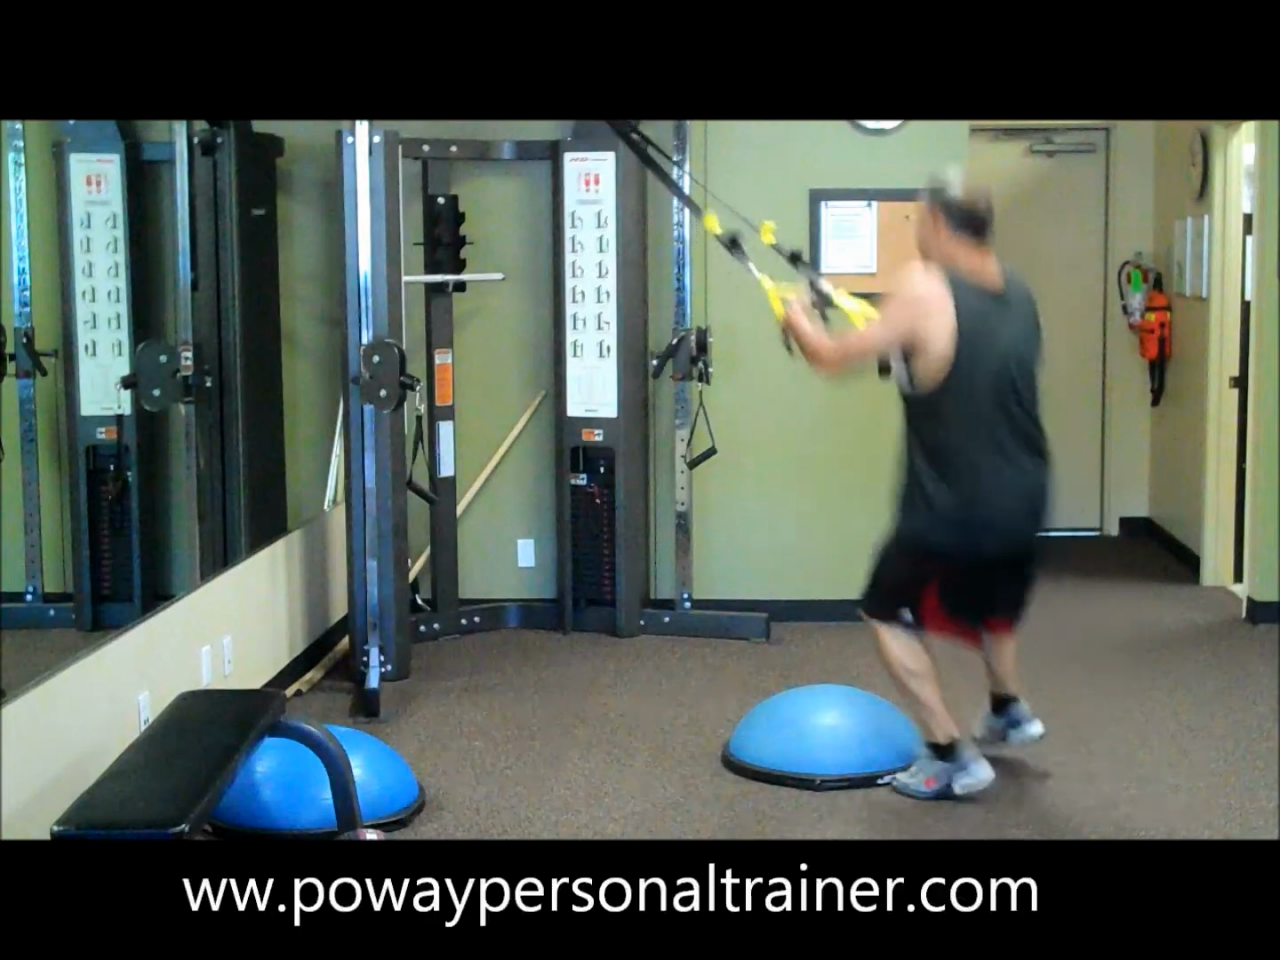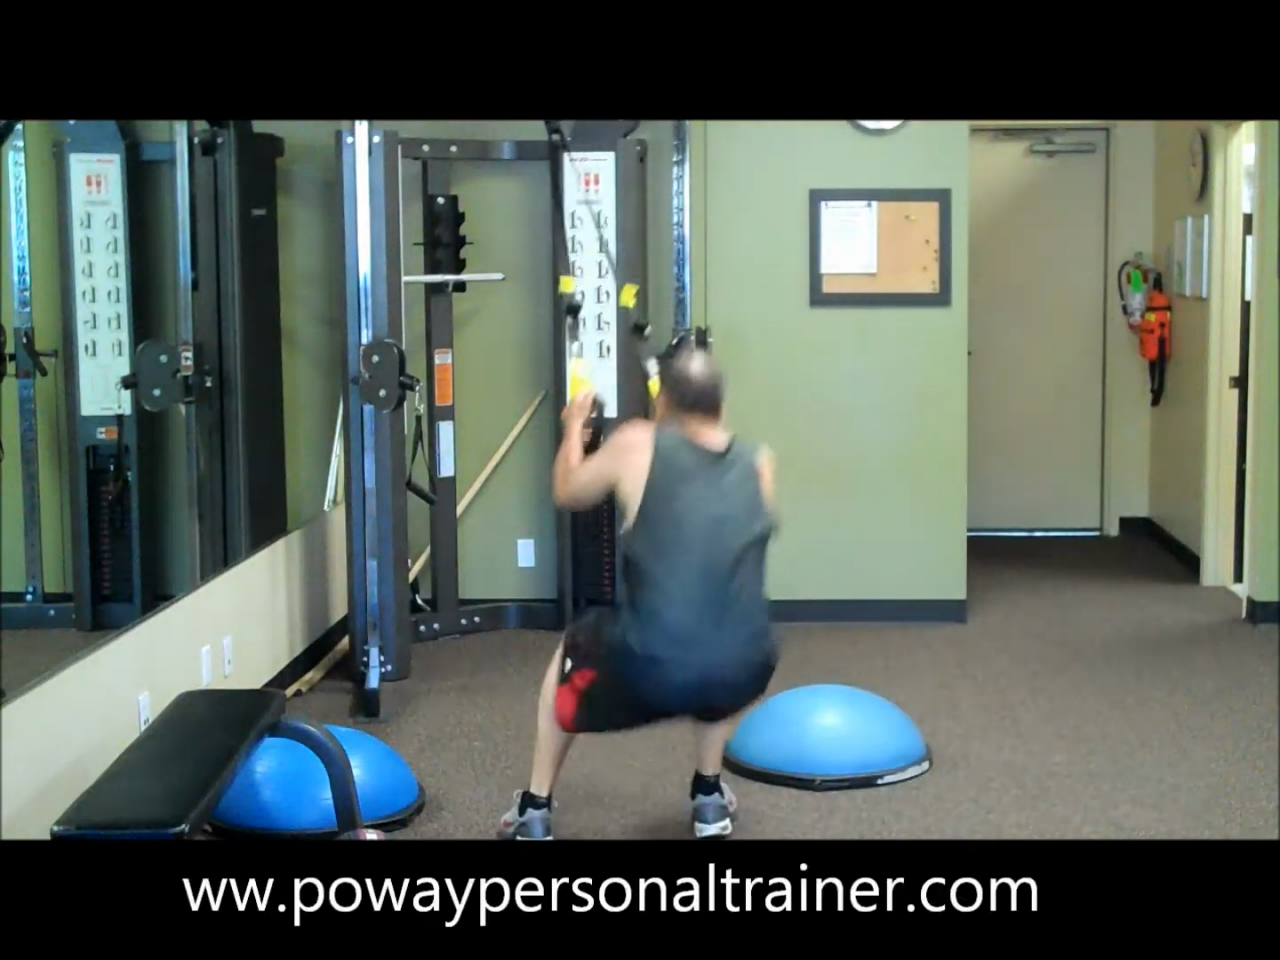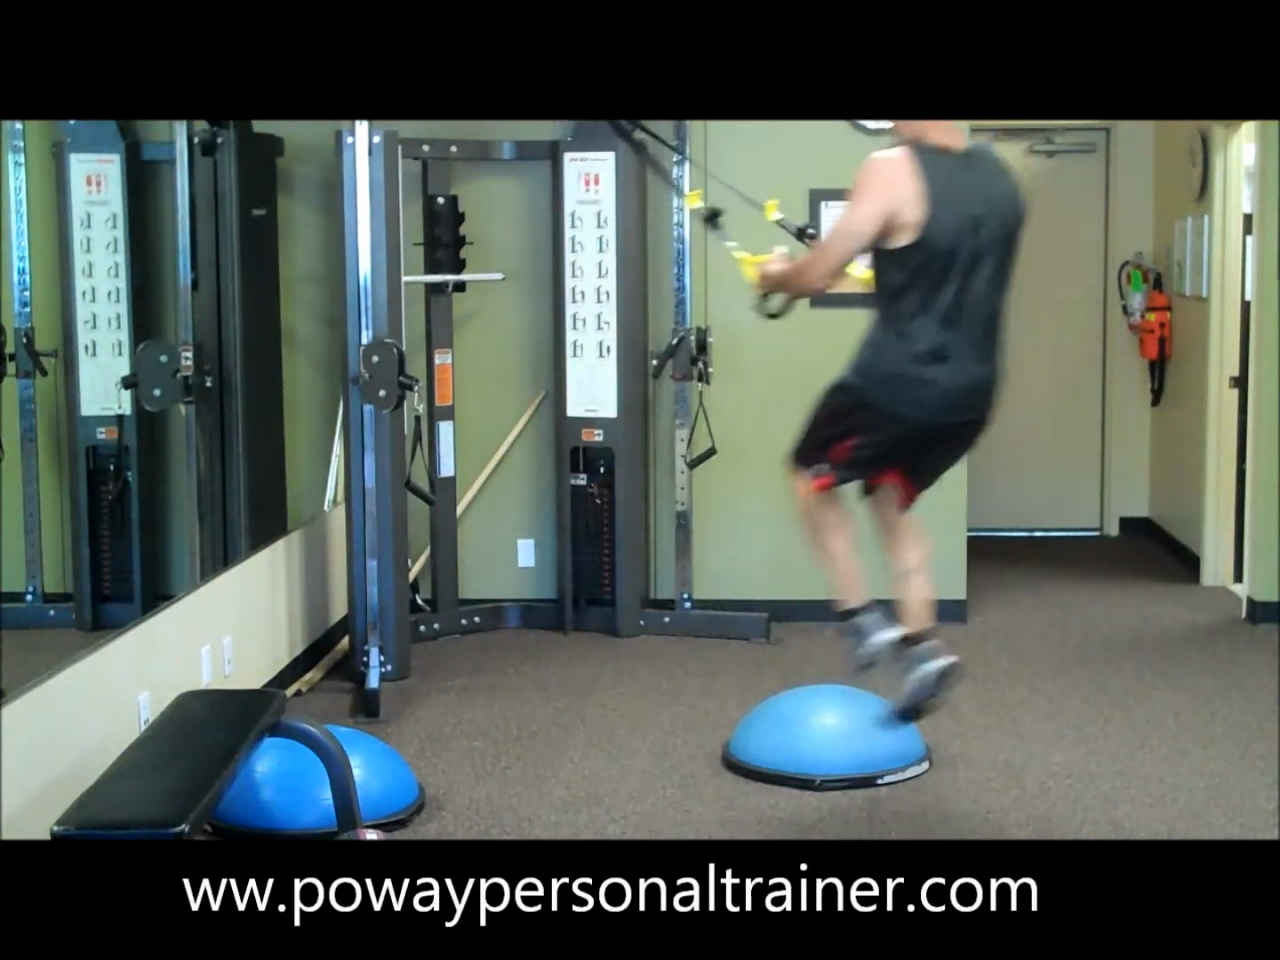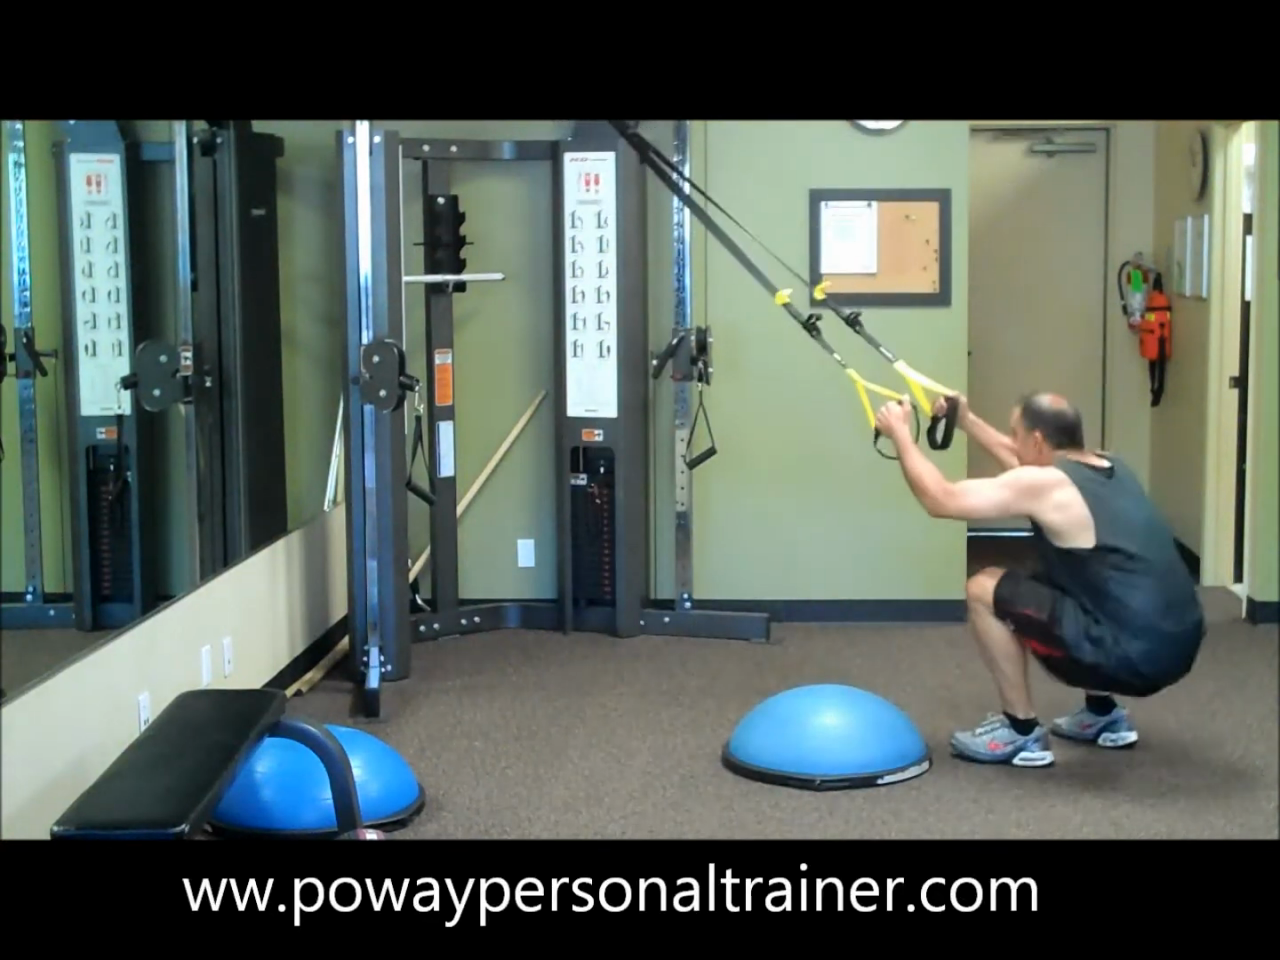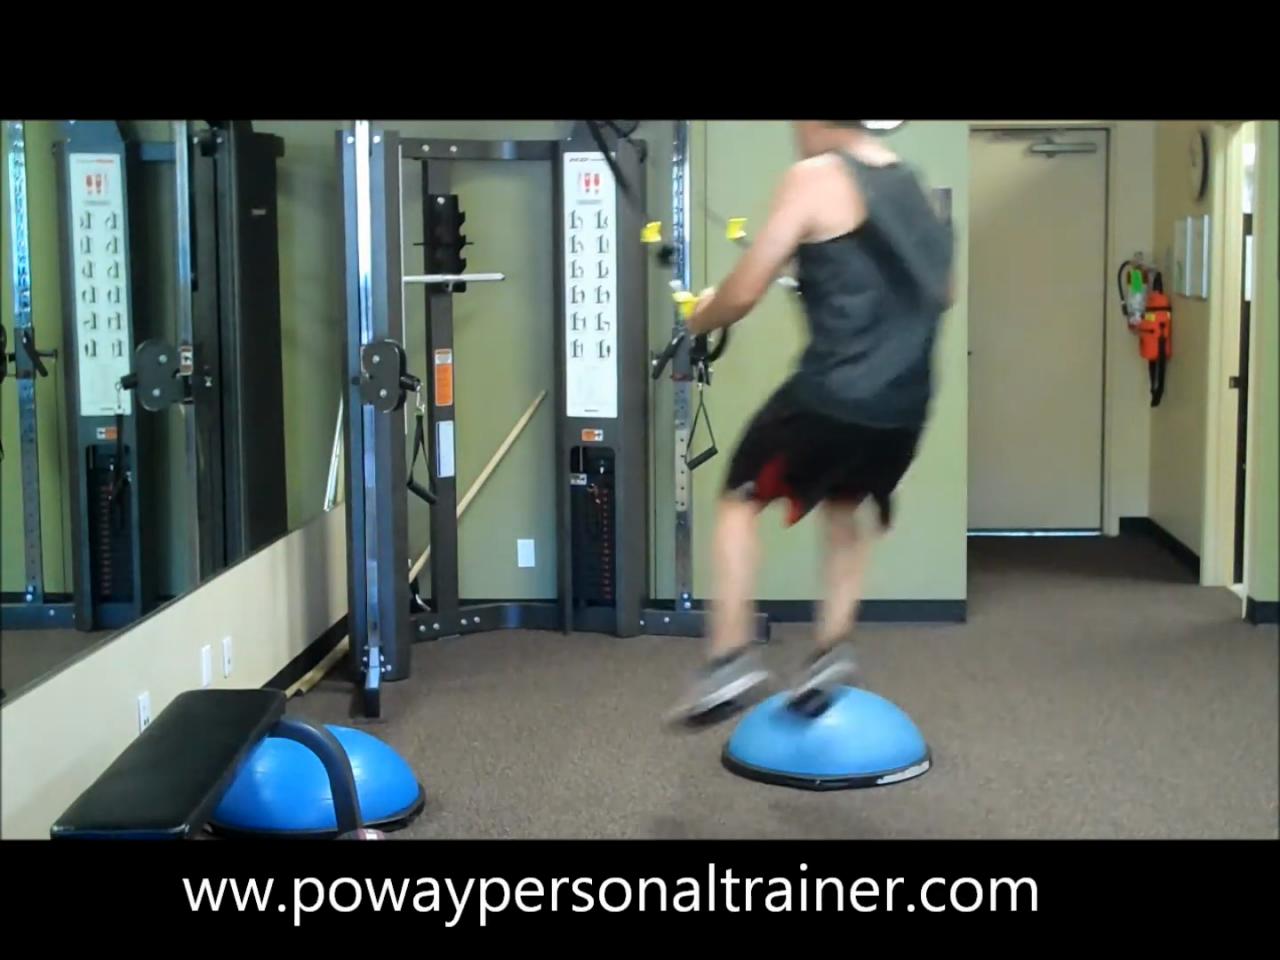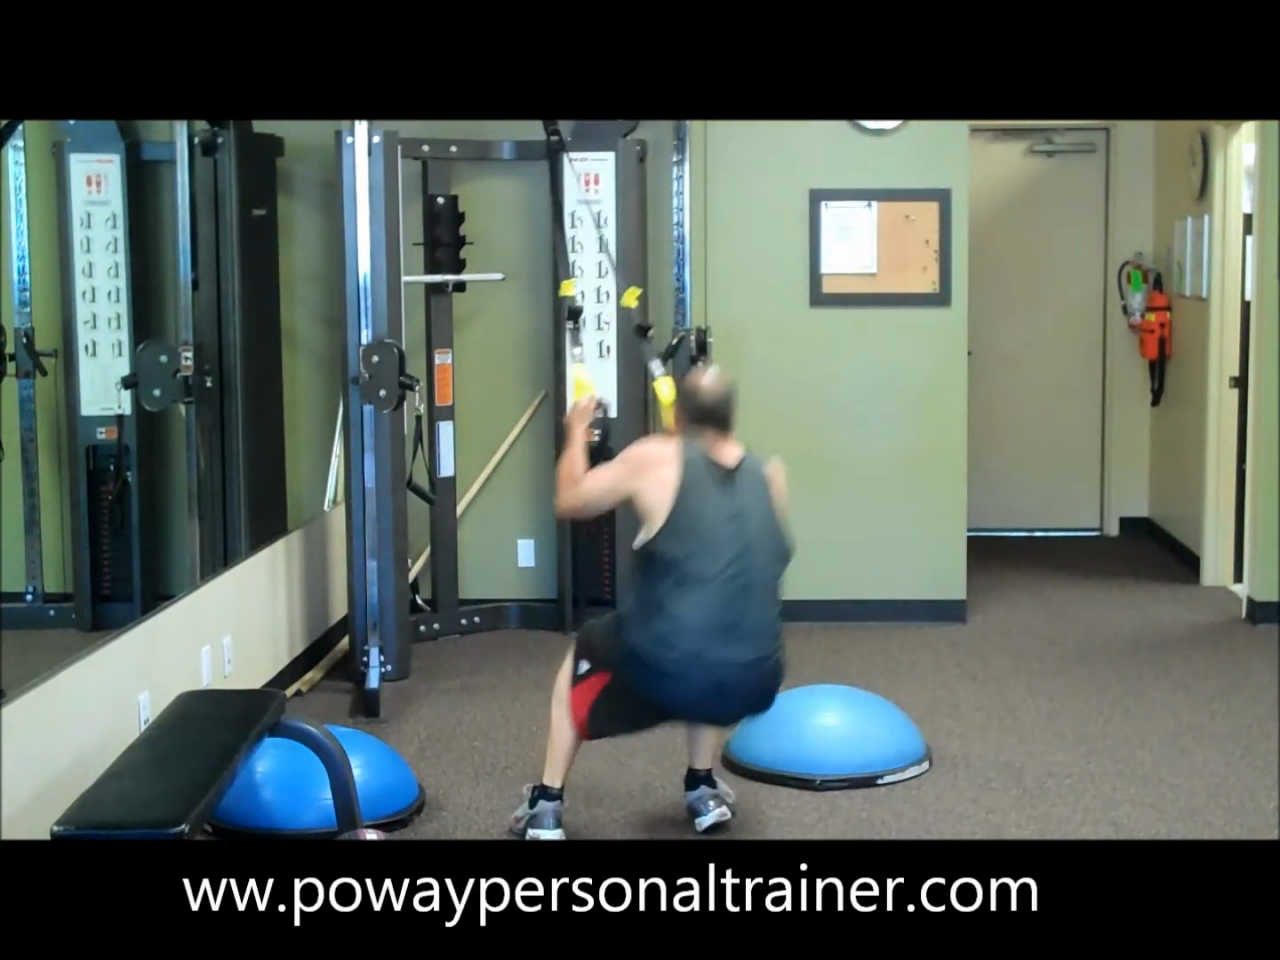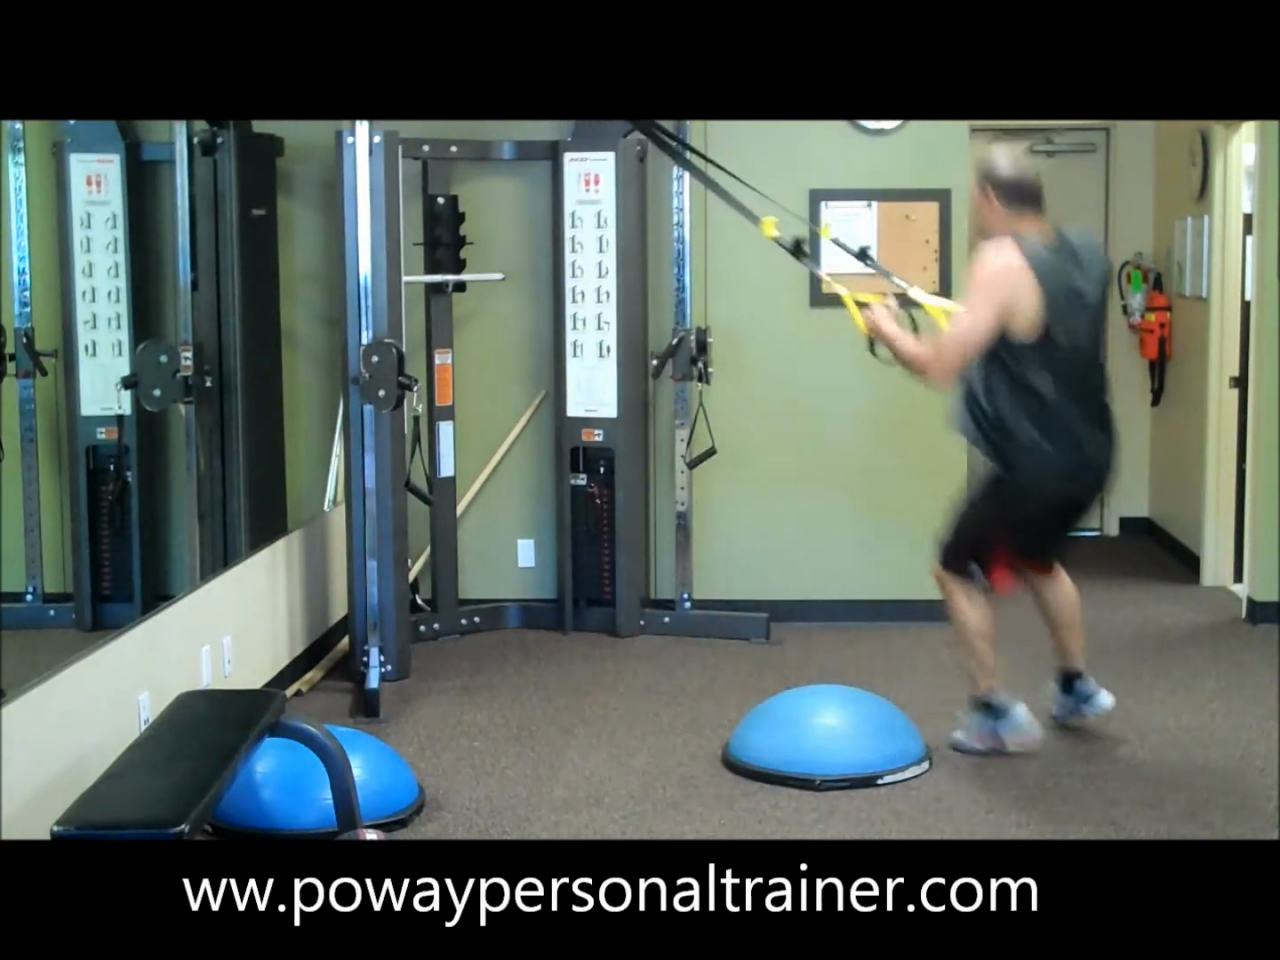
dt=0.7s
person 1, frame 1
left shoulder: (923, 293)
right shoulder: (1018, 298)
left elbow: (833, 357)
left wrist: (795, 318)
right wrist: (890, 323)
left hip: (957, 510)
right hip: (1022, 502)
left knee: (887, 615)
right knee: (983, 596)
left ankle: (952, 759)
right ankle: (1010, 711)
person 1, frame 2
left shoulder: (636, 446)
right shoulder: (758, 466)
left elbow: (568, 491)
left wrist: (575, 423)
left hip: (653, 670)
right hip: (743, 674)
left knee: (573, 648)
left ankle: (534, 811)
right ankle: (709, 798)
person 1, frame 3
left shoulder: (893, 170)
right shoulder: (1001, 177)
left elbow: (817, 274)
left wrist: (777, 275)
left hip: (898, 383)
right hip: (971, 393)
left knee: (810, 478)
right knee: (893, 502)
left ankle: (864, 620)
right ankle: (921, 644)
person 1, frame 4
left shoulder: (1046, 487)
right shoulder: (1111, 469)
left elbow: (943, 500)
left wrist: (900, 432)
right wrist: (966, 421)
left hip: (1139, 652)
right hip: (1181, 639)
left knee: (986, 592)
left ankle: (1022, 732)
right ankle: (1105, 716)
person 1, frame 5
left shoulder: (816, 177)
right shoulder: (913, 188)
left elbow: (744, 293)
right elbow: (939, 295)
left wrist: (701, 317)
left hip: (834, 393)
right hip: (905, 403)
left knee: (739, 502)
right knee: (844, 509)
left ankle: (730, 659)
right ankle: (830, 649)
person 1, frame 6
left shoulder: (655, 461)
right shoulder: (770, 478)
left elbow: (568, 501)
left wrist: (576, 433)
left hip: (665, 672)
right hip: (749, 683)
left knee: (585, 652)
left ankle: (545, 804)
right ankle: (703, 790)
person 1, frame 7
left shoulder: (1002, 263)
right shoulder: (1086, 255)
left elbow: (940, 368)
left wrist: (885, 326)
left hip: (1036, 465)
right hip: (1089, 459)
left knee: (958, 574)
right knee: (1037, 562)
left ankle: (998, 714)
right ankle: (1078, 686)
